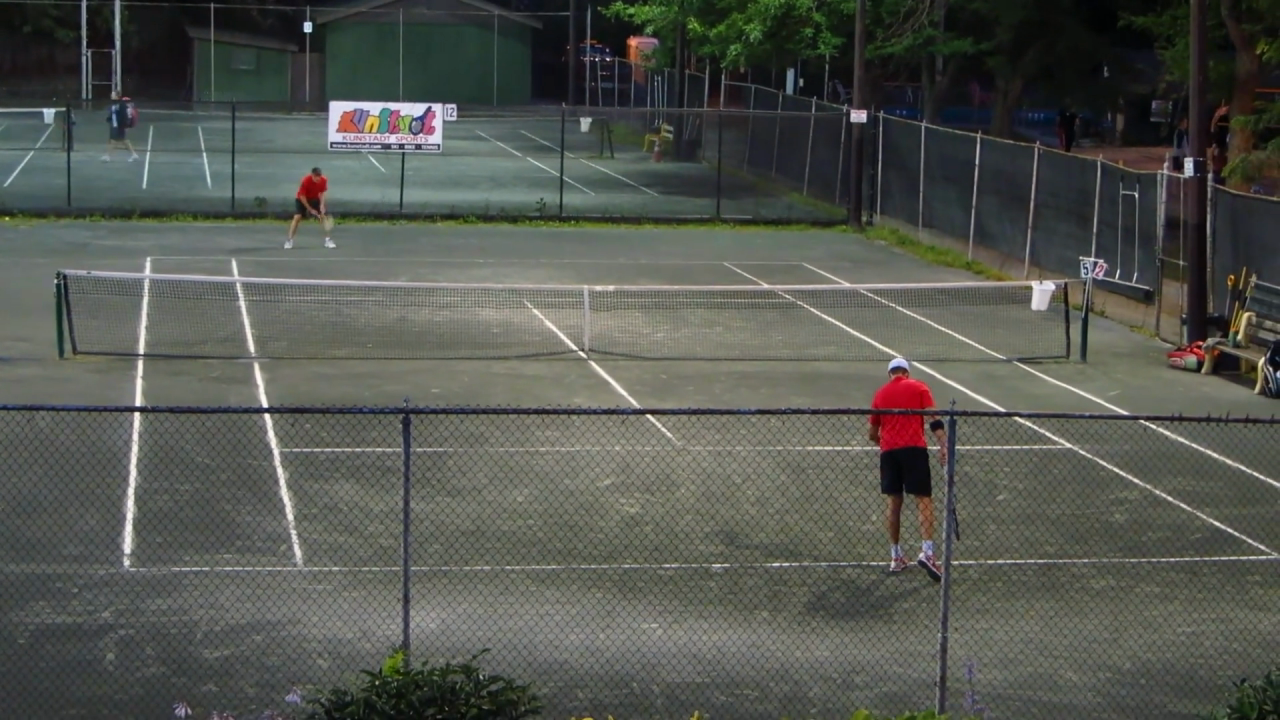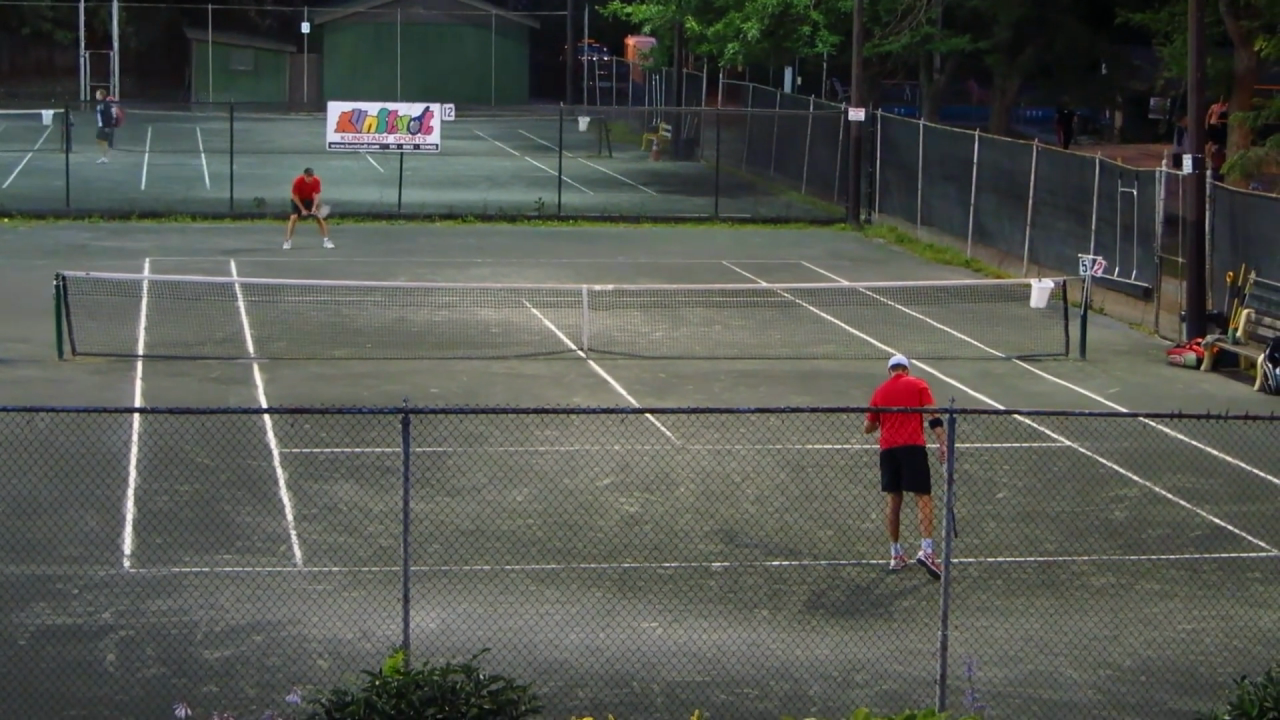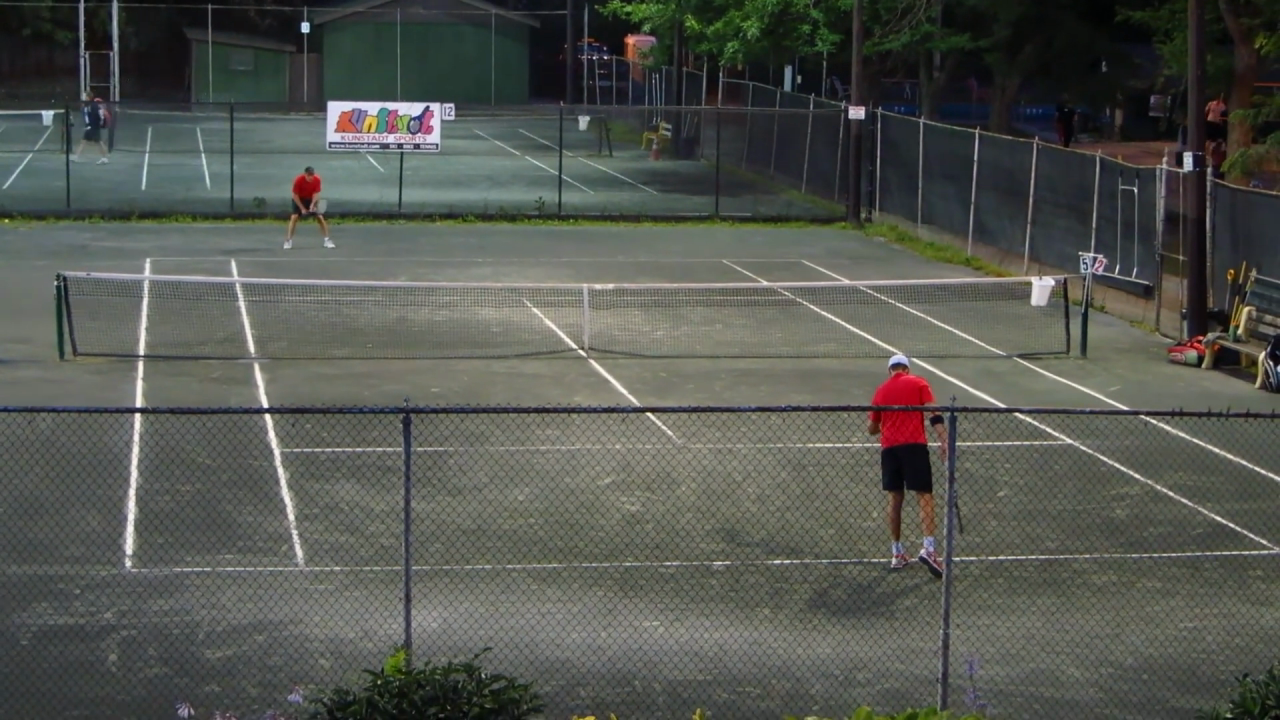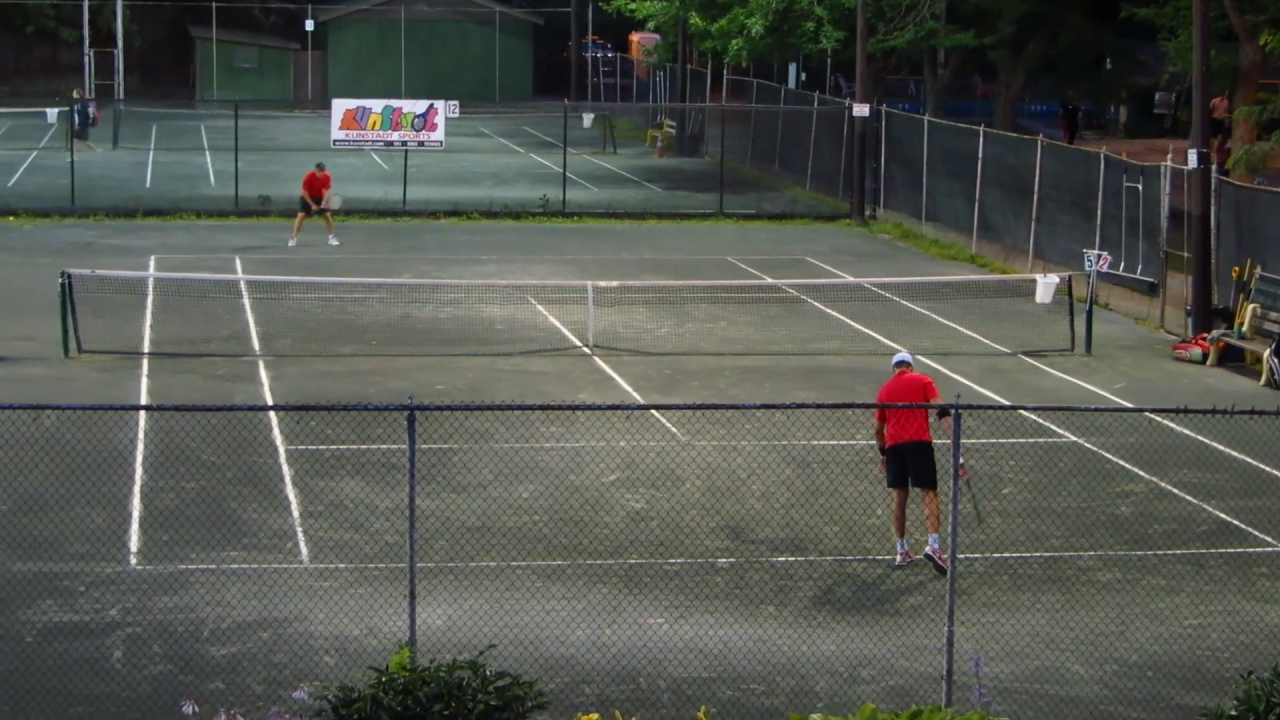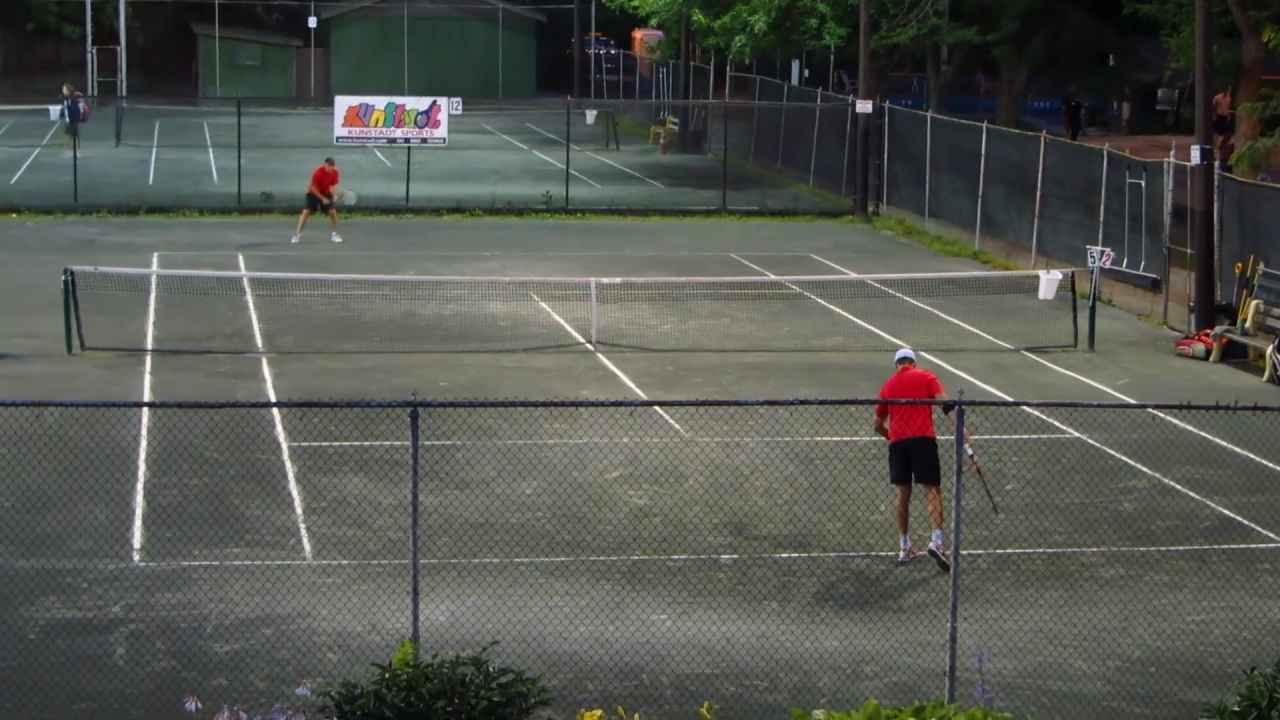
dt=0.2s
person 1, frame 1
left shoulder: (880, 394)
right shoulder: (919, 387)
left elbow: (872, 433)
right elbow: (934, 420)
right wrist: (943, 446)
left hip: (888, 452)
right hip: (913, 449)
left knee: (894, 503)
right knee: (923, 500)
left ankle: (896, 557)
right ankle: (927, 552)
person 1, frame 2
left shoulder: (880, 391)
right shoulder: (918, 385)
left elbow: (868, 427)
right elbow: (933, 417)
right wrist: (943, 444)
left hip: (888, 449)
right hip: (913, 447)
left knee: (894, 501)
right knee: (923, 499)
left ankle: (895, 555)
right ankle: (926, 550)
person 1, frame 3
left shoulder: (881, 391)
right shoulder: (918, 383)
left elbow: (872, 429)
right elbow: (933, 414)
right wrist: (943, 441)
left hip: (889, 448)
right hip: (914, 445)
left knee: (895, 500)
right knee: (924, 497)
left ankle: (897, 553)
right ankle: (928, 548)
person 1, frame 4
left shoulder: (885, 389)
right shoulder: (923, 380)
left elbow: (878, 429)
right elbow: (940, 409)
left wrist: (883, 453)
left hip: (894, 446)
right hip: (919, 442)
left knee: (899, 497)
right knee: (929, 494)
left ankle: (902, 551)
right ankle: (933, 544)
person 1, frame 5
left shoulder: (887, 386)
right shoulder: (926, 376)
left elbow: (878, 425)
right elbow: (944, 402)
left hip: (898, 442)
right hip: (922, 438)
left knee: (902, 493)
right knee: (932, 491)
left ankle: (905, 546)
right ankle: (937, 540)
